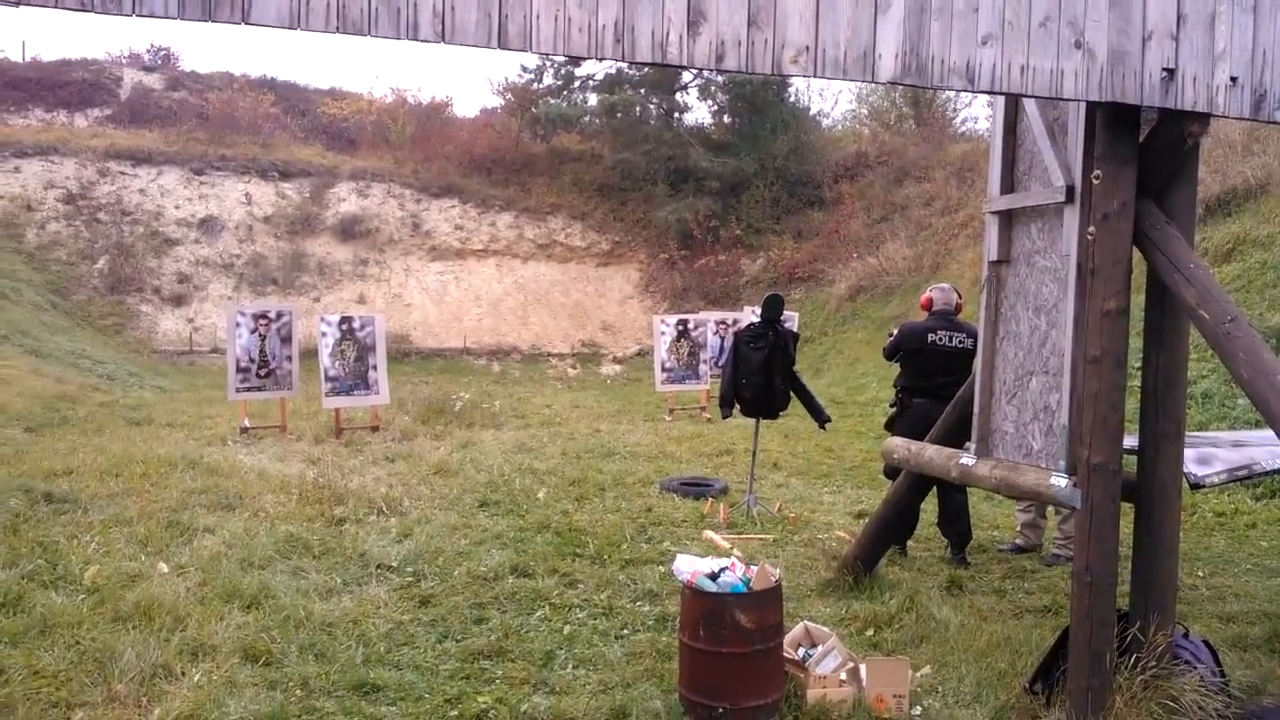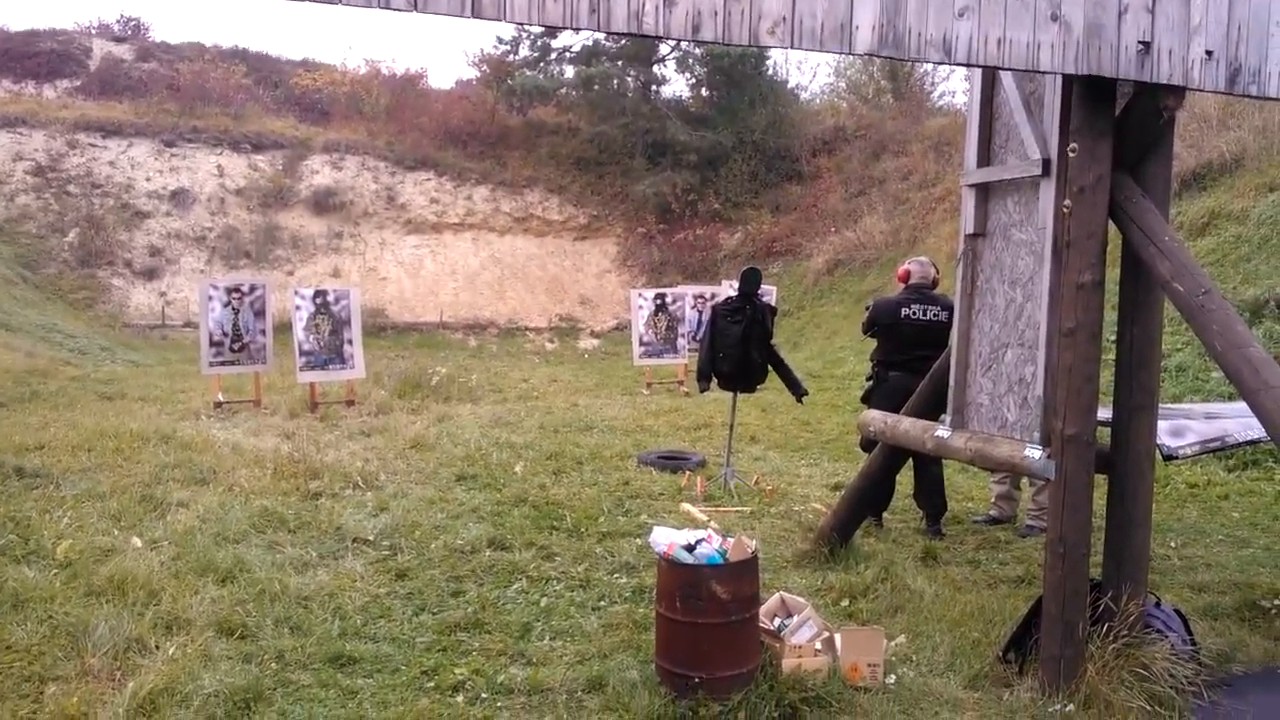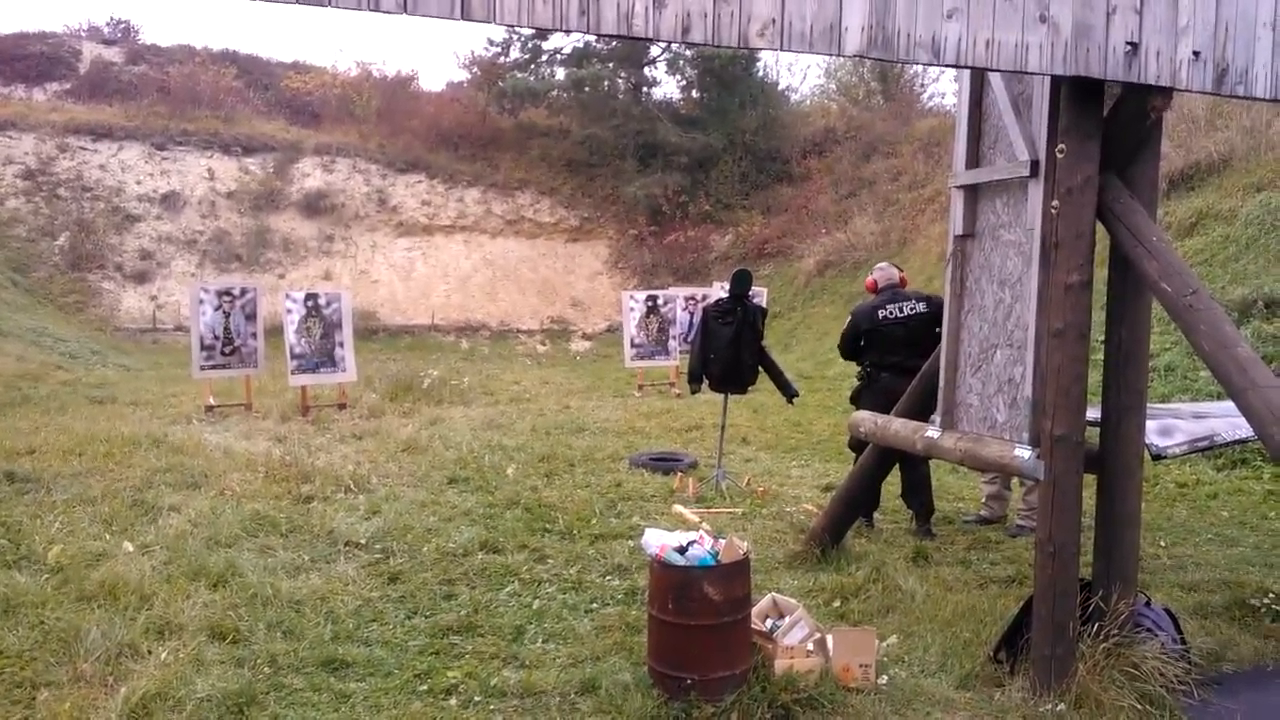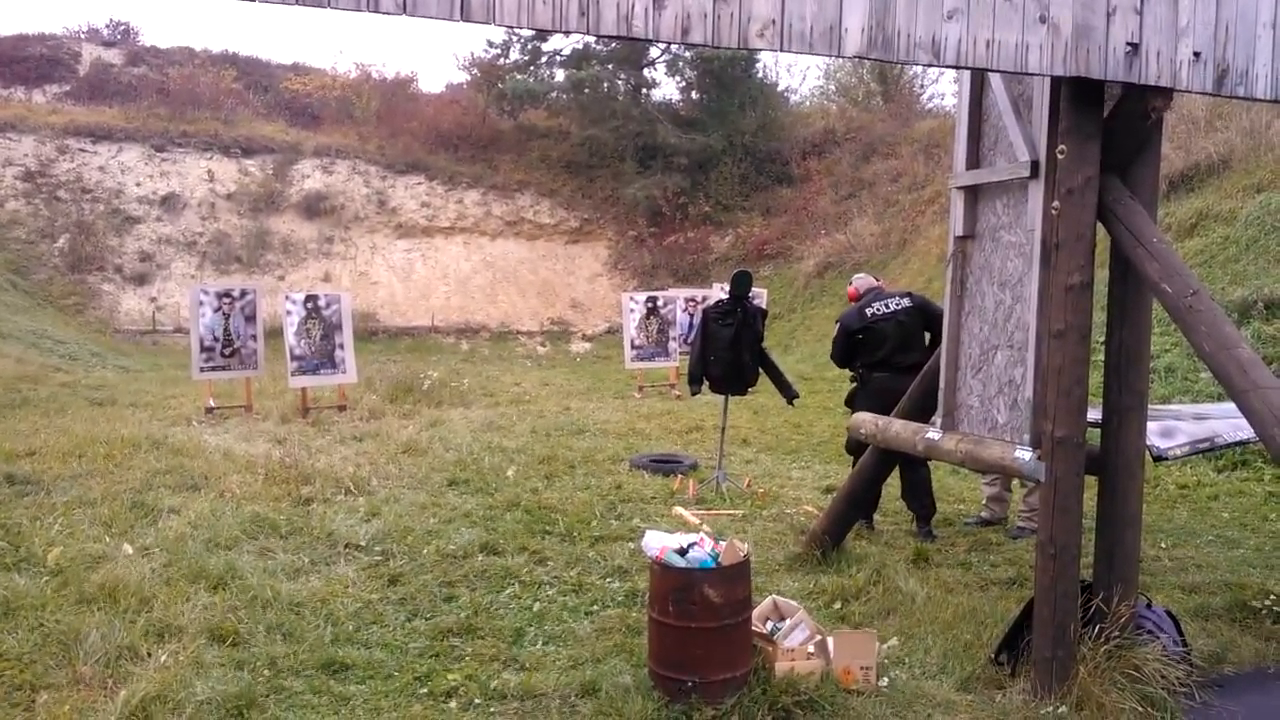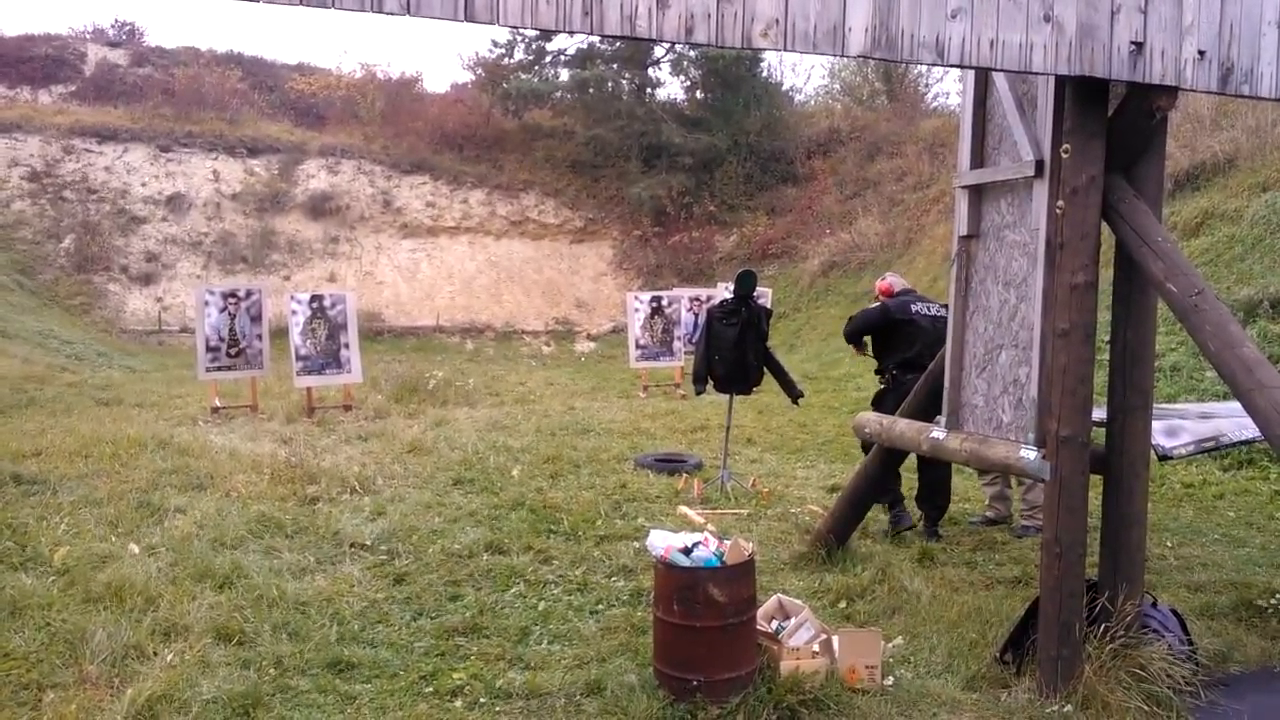
dt=1s
person 1, frame 1
left shoulder: (912, 330)
right shoulder: (971, 335)
left elbow: (889, 354)
right elbow: (970, 367)
left wrist: (896, 338)
left hip: (916, 412)
right knee: (953, 480)
left ankle: (898, 541)
right ankle: (958, 548)
person 1, frame 2
left shoulder: (886, 306)
right shoulder: (948, 308)
left elbow: (867, 329)
right elbow: (954, 341)
left hip: (891, 386)
right knee: (929, 454)
left ankle: (874, 513)
right ankle: (933, 520)
person 1, frame 3
left shoulder: (863, 313)
right shoulder: (928, 303)
left elbow: (846, 350)
right wrist: (924, 351)
left hip: (879, 387)
left knee: (869, 451)
right knee: (915, 454)
left ankle: (864, 514)
right ankle: (923, 520)
person 1, frame 4
left shoulder: (851, 316)
right shoulder: (912, 301)
left elbow: (839, 358)
right elbow: (943, 325)
right wrist: (927, 358)
left hip: (876, 388)
right hip: (914, 386)
left knee: (866, 454)
right knee: (914, 455)
left ankle: (863, 516)
right ankle: (924, 522)
person 1, frame 5
left shoulder: (890, 308)
right shoulder: (940, 310)
left elbow: (852, 329)
right elbow: (942, 348)
left wrist: (858, 343)
left hip: (904, 388)
right knee: (935, 457)
left ankle: (897, 510)
right ankle: (932, 522)
